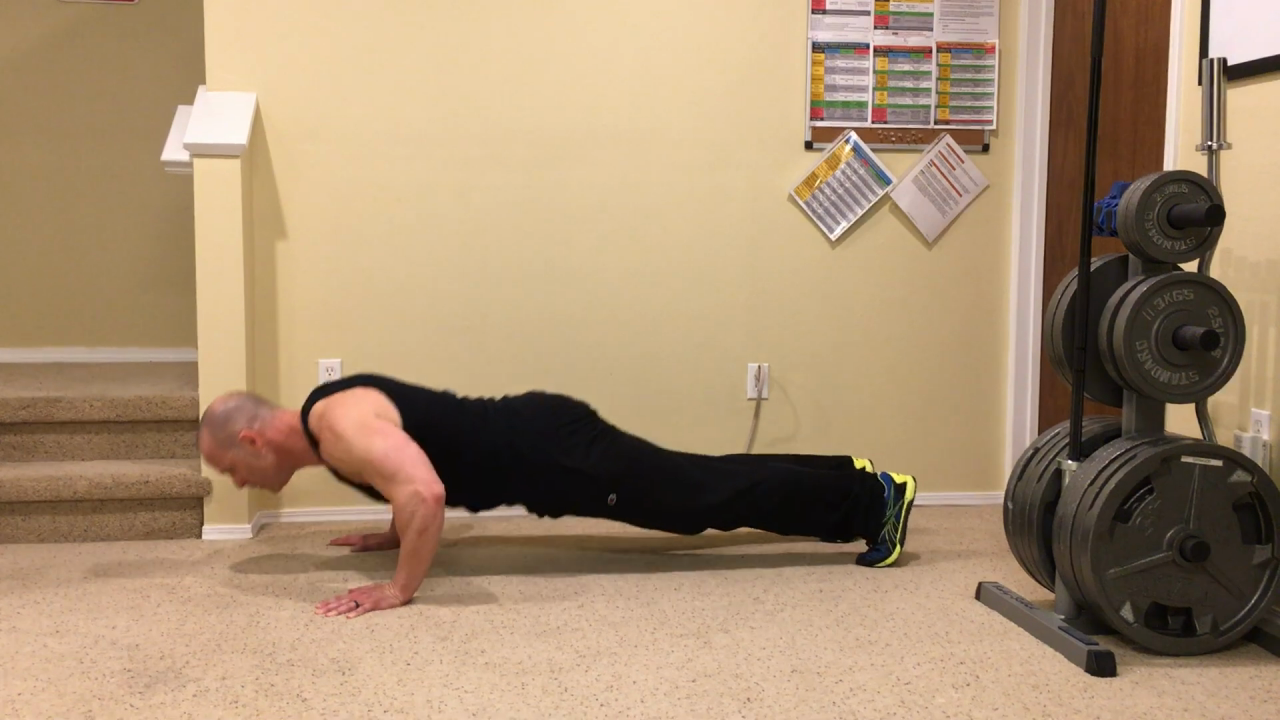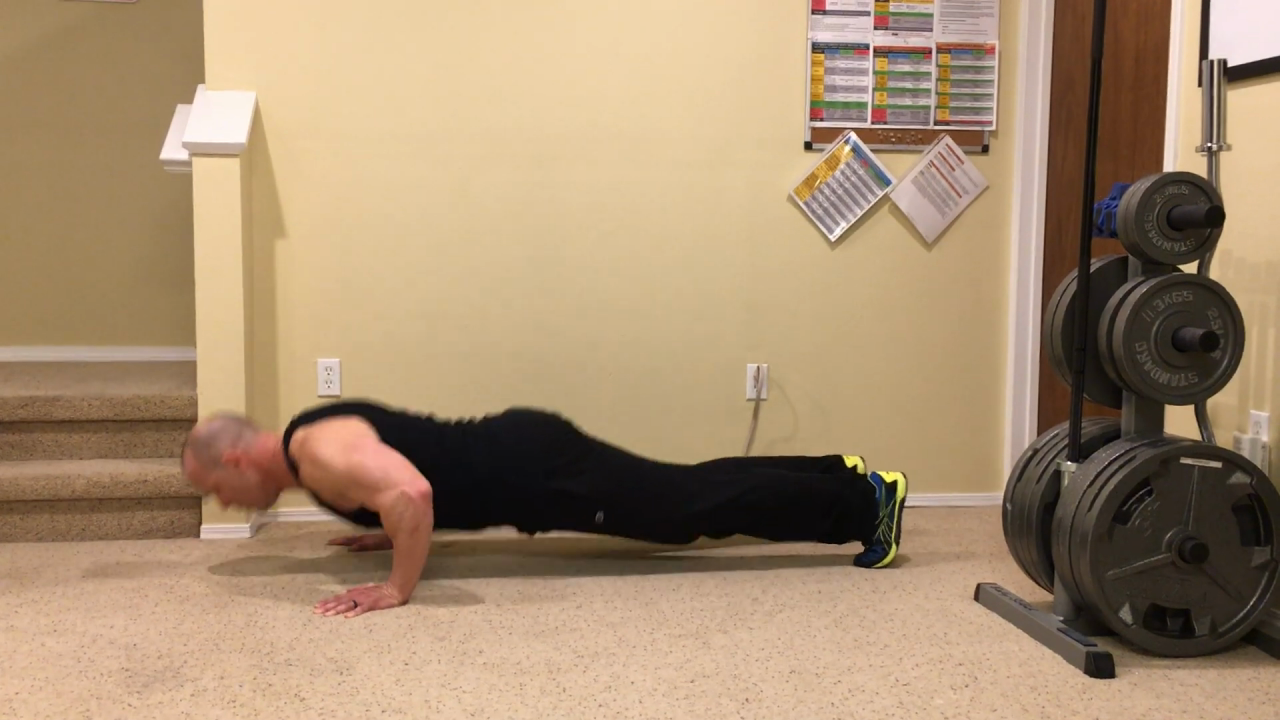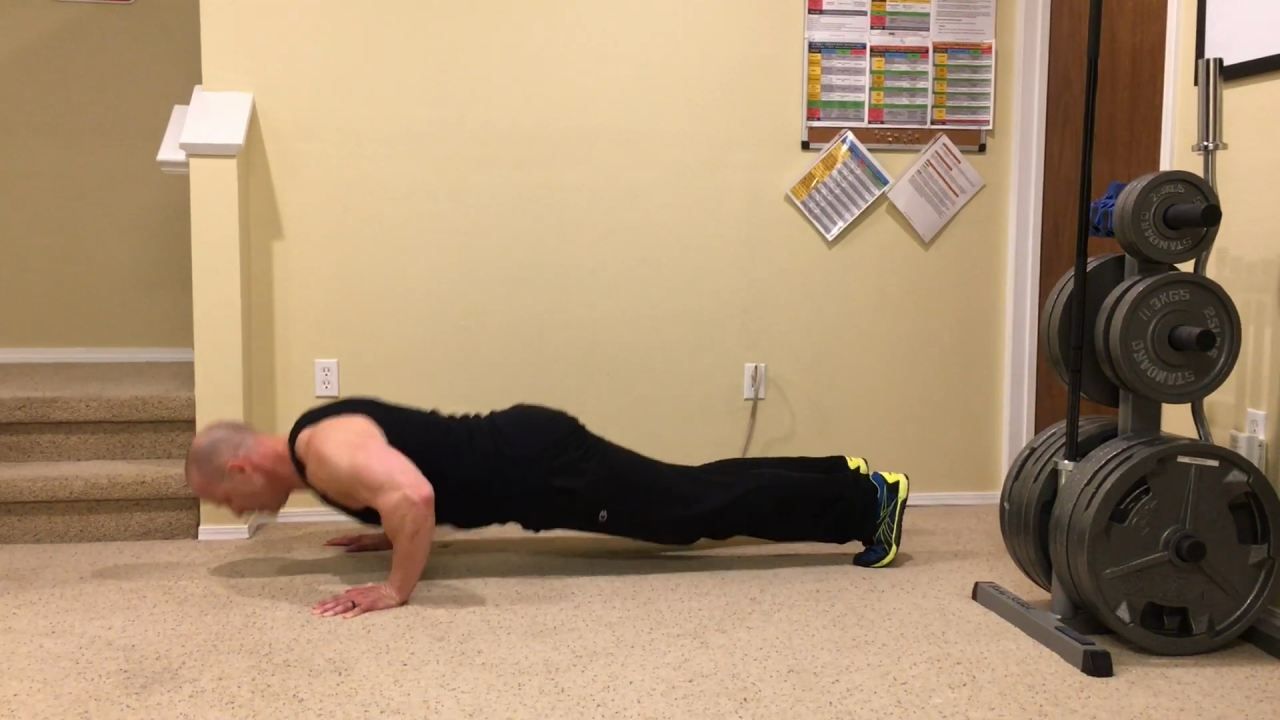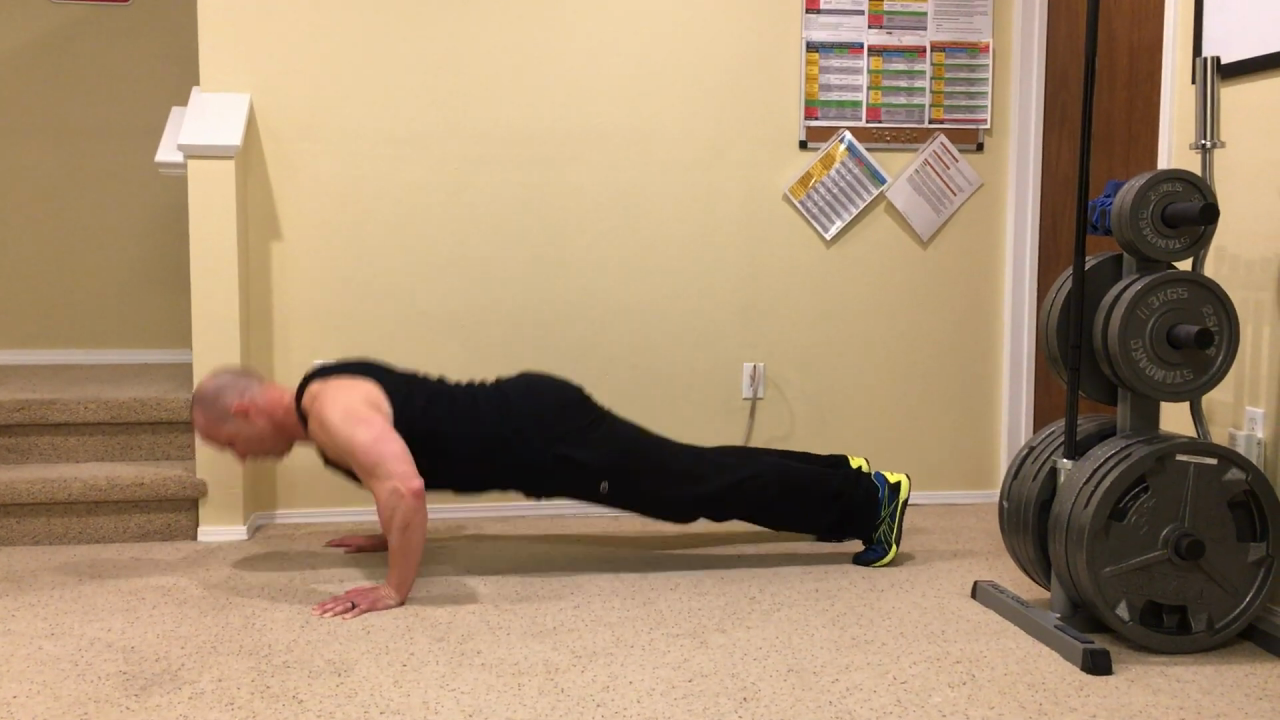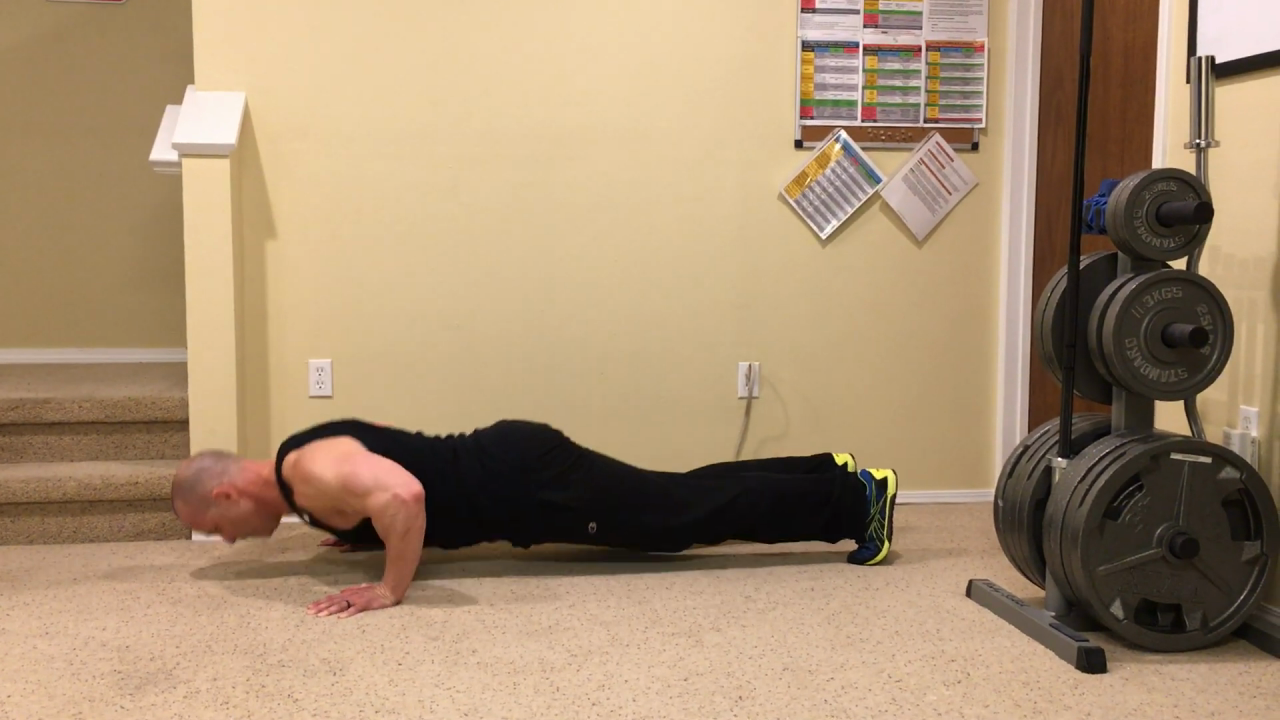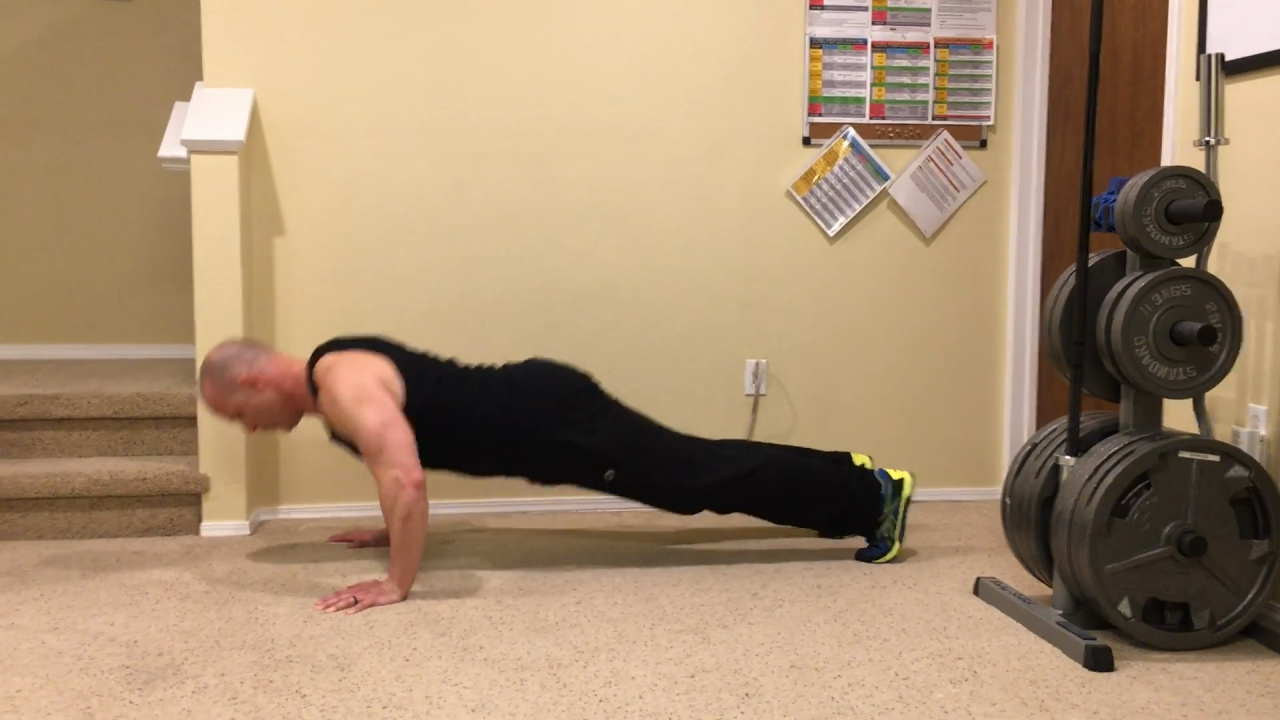
dt=0.7s
person 1, frame 1
left shoulder: (337, 427)
right shoulder: (334, 412)
left elbow: (426, 493)
left wrist: (399, 588)
right wrist: (393, 535)
left hip: (551, 454)
right hip: (533, 433)
left knee: (711, 498)
right knee: (705, 484)
left ankle: (874, 498)
right ankle: (851, 480)
person 1, frame 2
left shoulder: (317, 454)
right shoulder: (319, 431)
left elbow: (415, 496)
left wrist: (396, 589)
right wrist: (390, 535)
left hip: (535, 473)
right hip: (522, 453)
left knee: (699, 504)
right knee: (691, 488)
left ankle: (868, 504)
right ankle: (839, 479)
person 1, frame 3
left shoulder: (323, 452)
right shoulder: (323, 434)
left elbow: (415, 496)
left wrist: (395, 590)
right wrist: (388, 534)
left hip: (540, 469)
right hip: (520, 446)
left knee: (703, 507)
right knee: (696, 491)
left ankle: (867, 500)
right ankle: (844, 480)
person 1, frame 4
left shoulder: (329, 411)
right shoulder: (329, 389)
left elbow: (406, 489)
left wrist: (395, 589)
right wrist: (390, 533)
left hip: (544, 438)
right hip: (530, 420)
left knee: (706, 488)
right knee: (700, 476)
left ankle: (869, 500)
right ankle: (850, 481)
person 1, frame 5
left shoulder: (309, 477)
right shoulder: (309, 458)
left elbow: (404, 496)
left wrist: (389, 589)
right wrist: (374, 532)
left hip: (525, 483)
right hip: (508, 460)
left knee: (694, 513)
right knee: (686, 496)
left ankle: (857, 498)
right ankle: (833, 476)
person 1, frame 6
left shoulder: (341, 386)
right shoulder: (338, 367)
left elbow: (406, 479)
right elbow: (403, 462)
left wrist: (398, 584)
right wrist: (391, 530)
left hip: (550, 422)
right hip: (536, 409)
left knee: (711, 480)
right knee: (704, 468)
left ankle: (874, 497)
right ankle: (852, 477)
